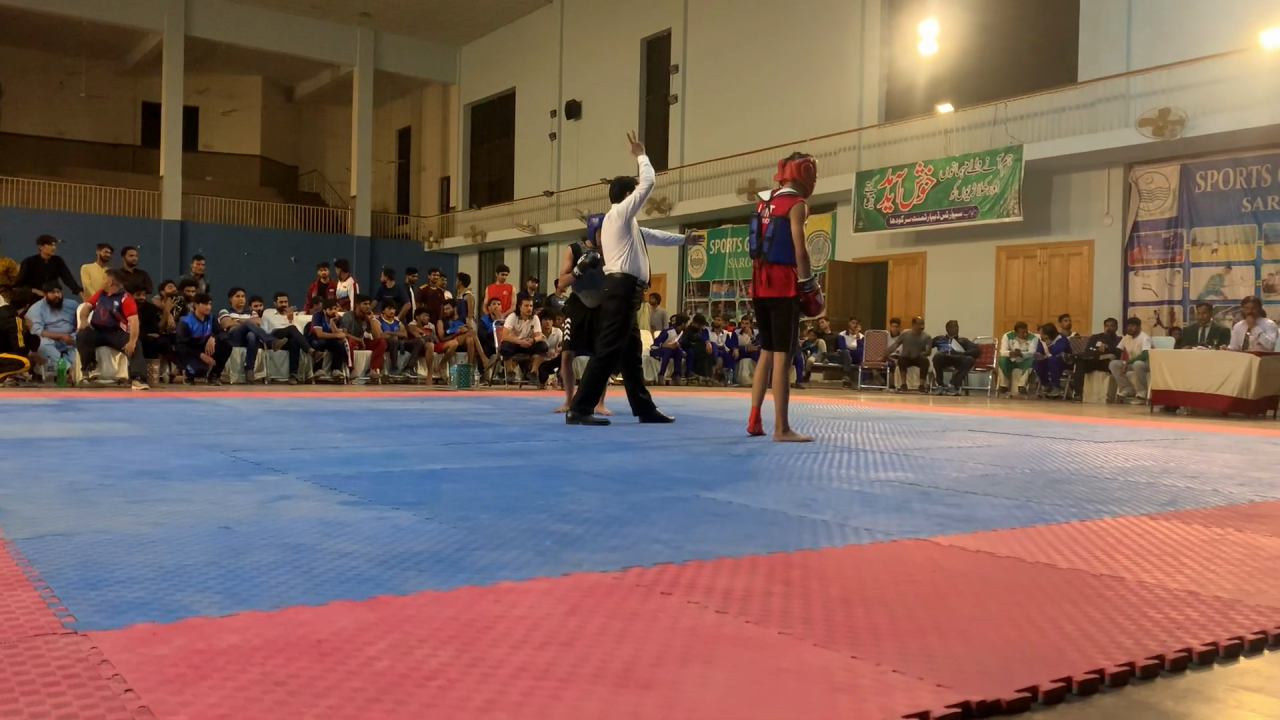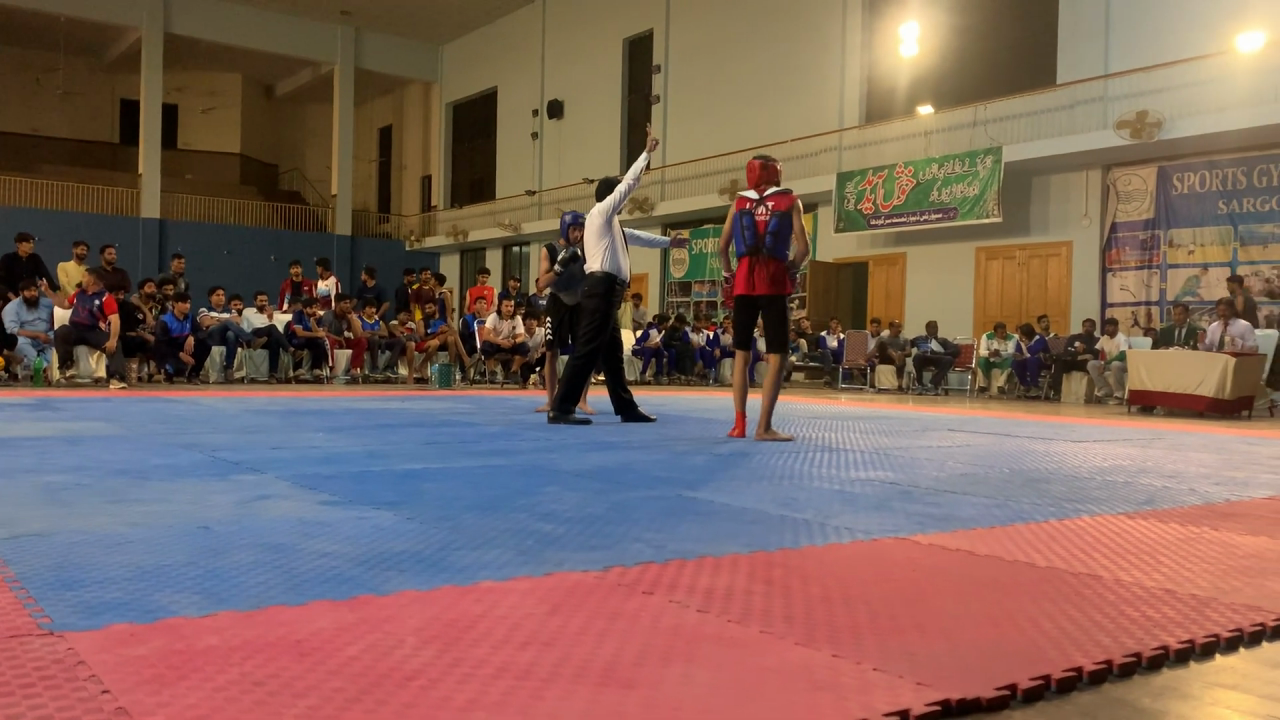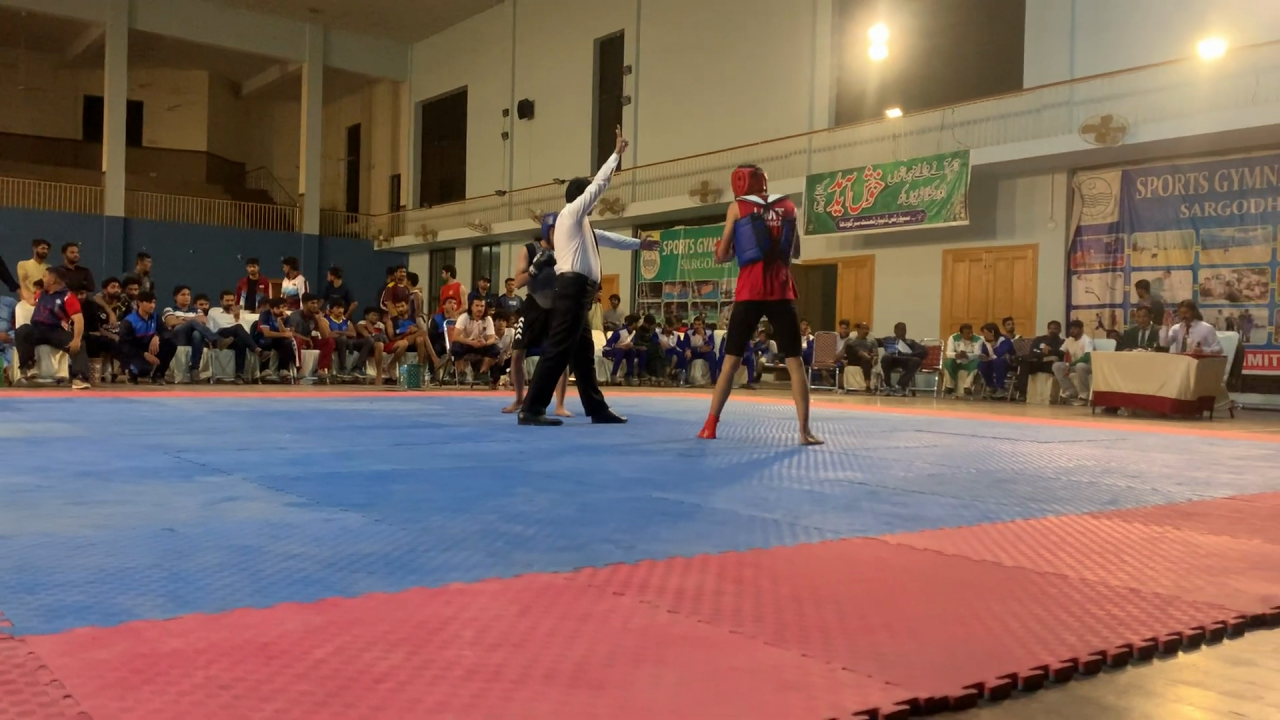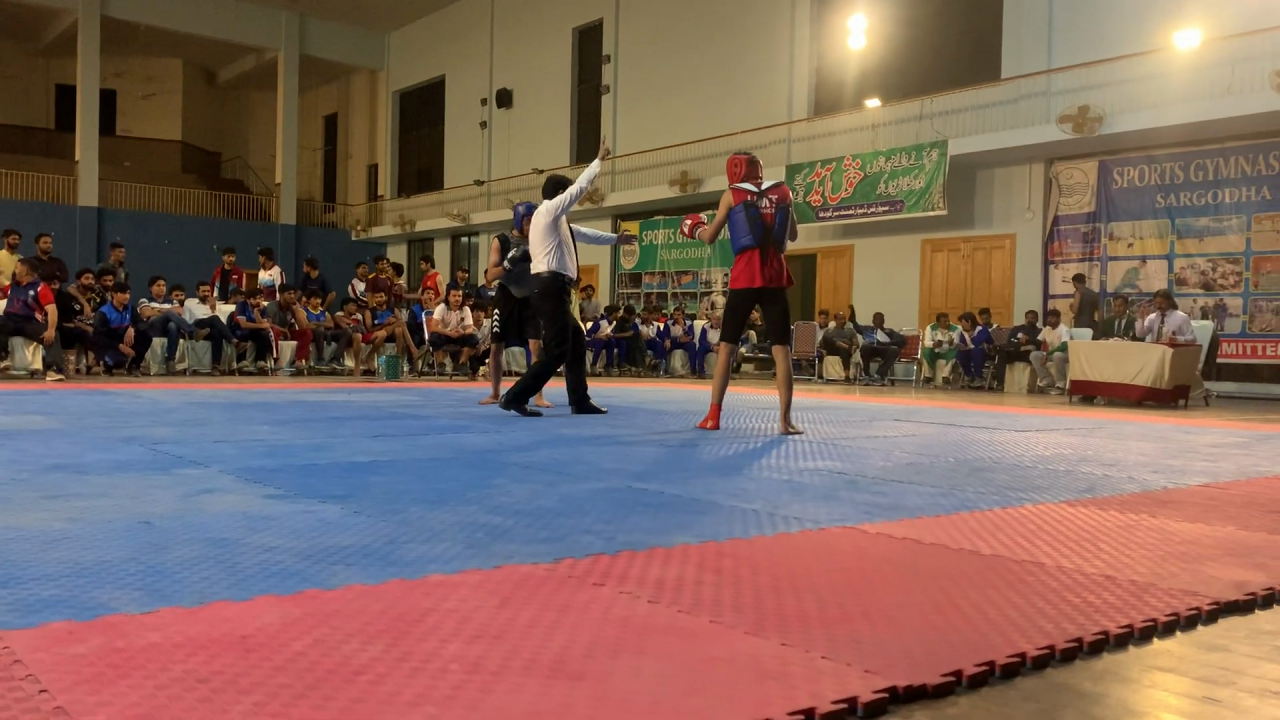
dt=0.5s
person 1, frame 1
left shoulder: (625, 222)
right shoulder: (620, 212)
left elbow: (652, 236)
right elbow: (647, 183)
left wrist: (684, 239)
right wrist: (641, 155)
left hip: (624, 290)
right hip: (623, 289)
left knee: (631, 352)
right knee: (609, 351)
left ankle: (645, 409)
right ankle: (579, 409)
person 1, frame 2
left shoulder: (609, 223)
right shoulder: (601, 212)
left elbow: (636, 236)
right elbow: (629, 182)
left wrist: (668, 242)
right wrist: (647, 152)
left hip: (605, 290)
right hip: (602, 288)
left knee: (612, 352)
right knee: (587, 349)
left ankle: (626, 408)
right ankle: (561, 409)
person 1, frame 3
left shoulder: (581, 223)
right shoulder: (572, 212)
left elbow: (606, 238)
right elbow: (599, 183)
left wrist: (639, 244)
right wrist: (617, 153)
left hip: (576, 291)
right hip: (573, 289)
left knee: (583, 353)
right knee: (558, 350)
left ankle: (597, 409)
right ankle: (531, 410)
person 1, frame 4
left shoulder: (556, 219)
right shoulder: (549, 209)
left elbow: (582, 233)
right elbow: (579, 187)
left wrist: (616, 238)
right wrist: (600, 159)
left hip: (553, 288)
right hip: (551, 286)
left knee: (575, 342)
right knee: (559, 349)
left ankle: (579, 399)
right ankle: (516, 396)
person 2, frame 1
left shoulder: (764, 201)
right shoulder: (797, 204)
right elbow: (799, 250)
right wrist: (808, 284)
left hip: (760, 281)
right hip: (783, 284)
left knee: (767, 352)
right knee: (783, 356)
left ankle: (754, 419)
right ankle: (781, 428)
person 2, frame 2
left shoulder: (739, 202)
right shoulder: (790, 201)
left elbow: (722, 246)
right elbow: (802, 248)
left wrist: (727, 275)
right wrist: (791, 271)
left hip: (743, 282)
right hip: (774, 283)
left knee: (742, 355)
right knee: (776, 357)
left ankle: (739, 424)
right ankle: (764, 427)
person 2, frame 3
left shoulder: (738, 207)
right shoulder: (787, 207)
left elbow: (724, 254)
left wrist: (720, 254)
left hip: (750, 290)
right hip: (781, 289)
left knee: (731, 358)
right knee: (795, 361)
left ankle: (710, 425)
right ankle: (804, 430)
person 2, frame 4
left shoulder: (732, 195)
right shoulder: (783, 193)
left elbow: (710, 237)
right elbow: (792, 236)
left wrist: (694, 228)
left hip: (744, 276)
right hip: (775, 276)
left knee: (726, 347)
right knee: (781, 349)
left ankle: (713, 416)
right ankle: (785, 419)
person 3, frame 1
right shoulder: (573, 250)
right elbow: (561, 283)
right wrist: (581, 268)
left hip: (601, 307)
right hip: (577, 306)
right knee: (567, 354)
left ankle: (600, 403)
right ankle: (569, 400)
person 3, frame 2
right shoulder: (549, 250)
right elbow: (542, 284)
right wrist: (561, 265)
left hip: (581, 305)
right hip: (558, 305)
right knee: (551, 354)
left ankle: (583, 401)
right ankle: (551, 402)
person 3, frame 3
right shoulder: (529, 251)
right elbow: (517, 283)
right wrist: (536, 267)
right hip: (533, 307)
right knee: (517, 355)
left ankle: (560, 405)
right ankle: (519, 399)
person 3, frame 4
right shoulder: (501, 241)
right elbow: (490, 276)
right wrist: (510, 262)
left hip: (530, 299)
right hip: (506, 298)
left knee: (537, 346)
right knee: (496, 347)
left ankle: (538, 396)
right ankle: (495, 393)
